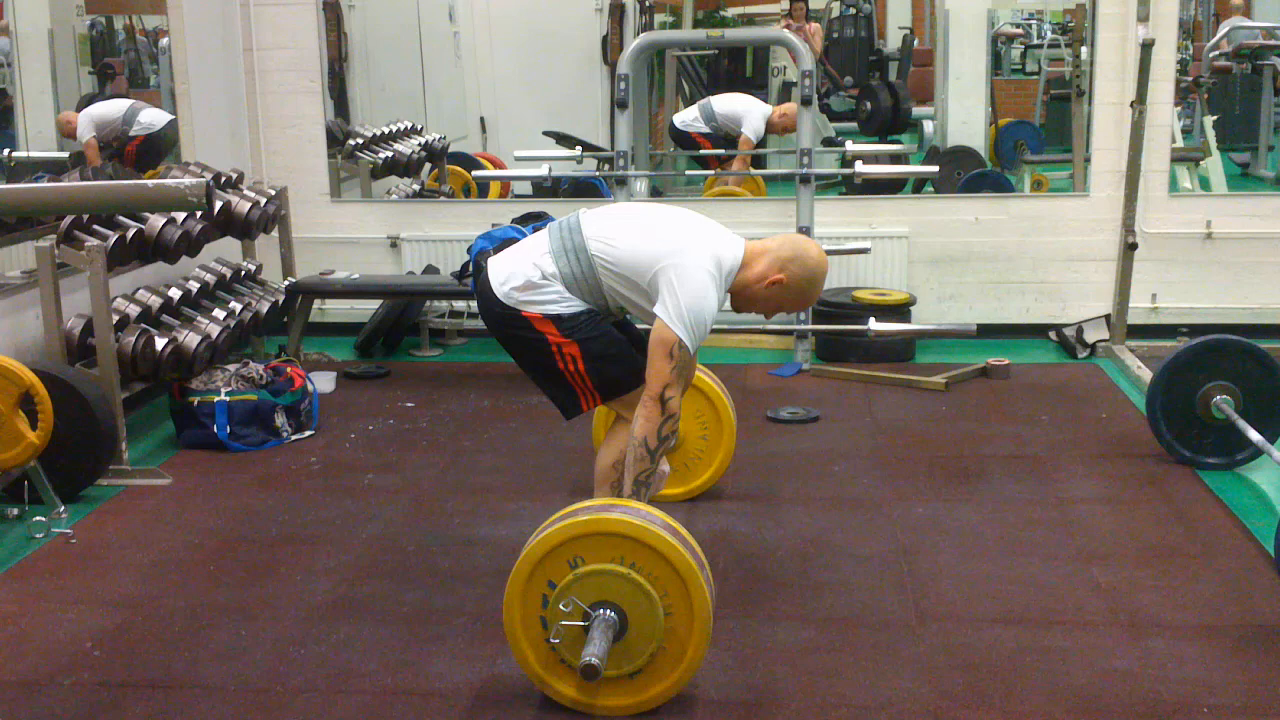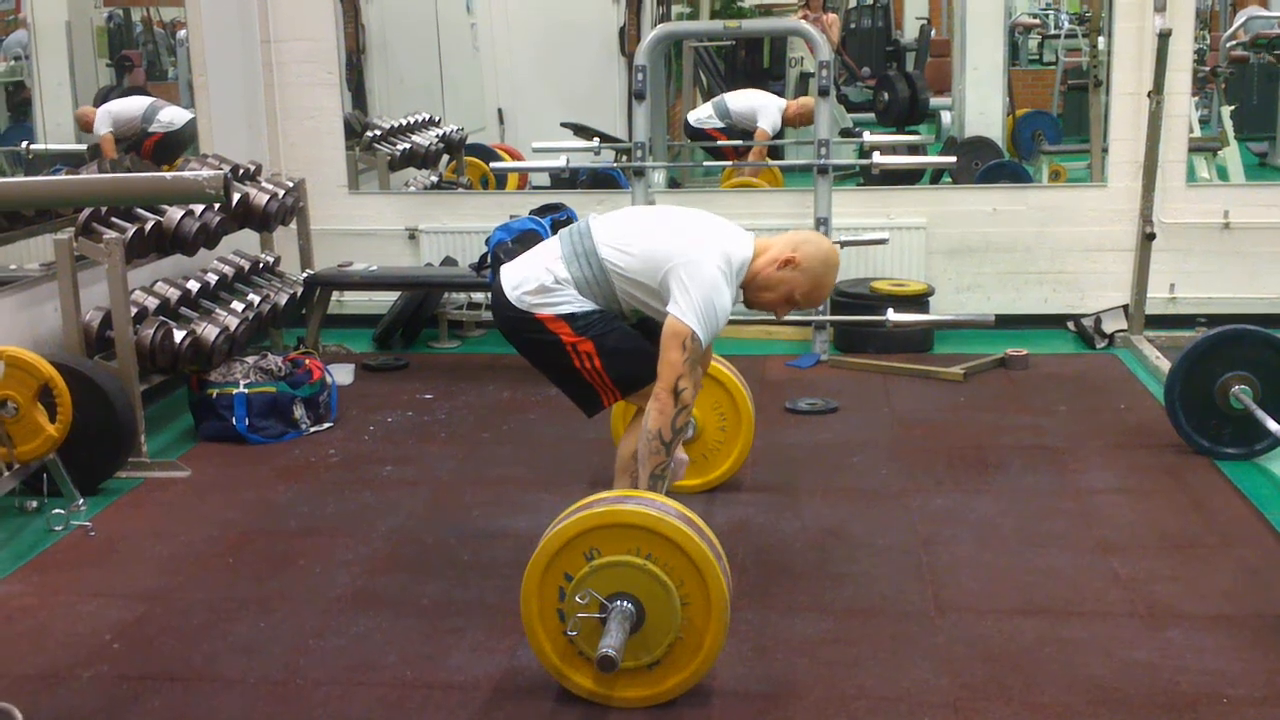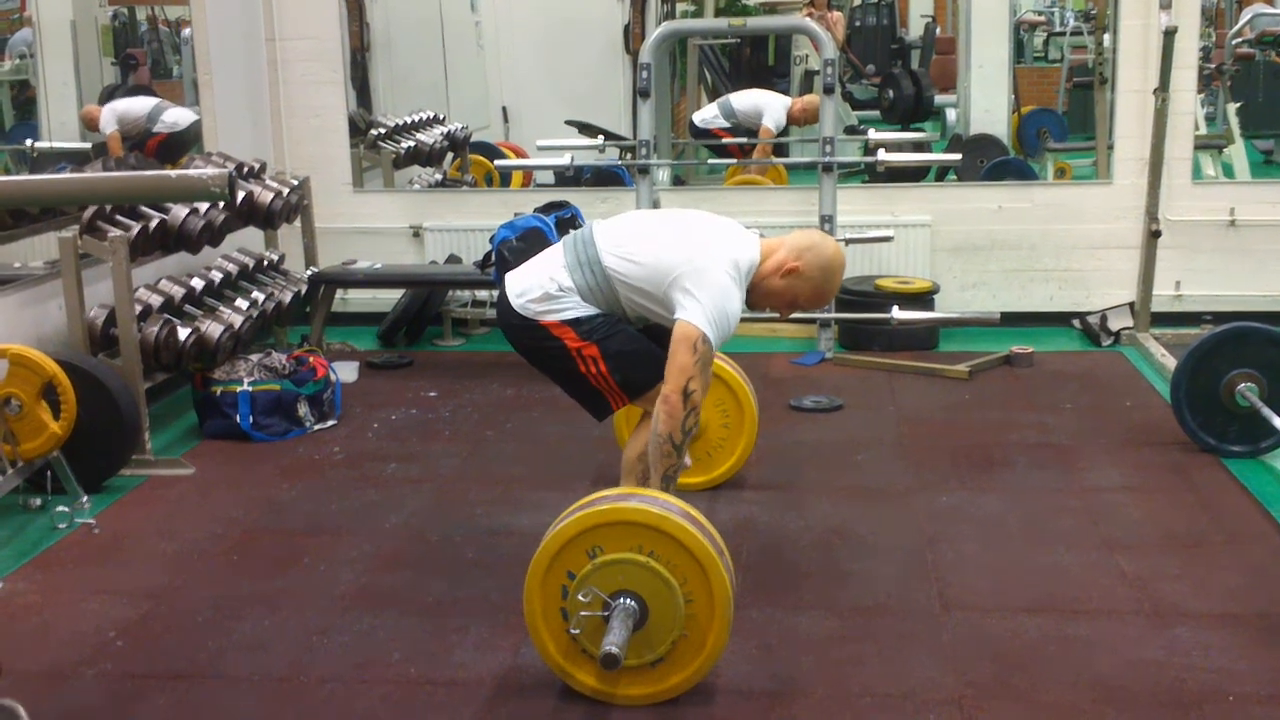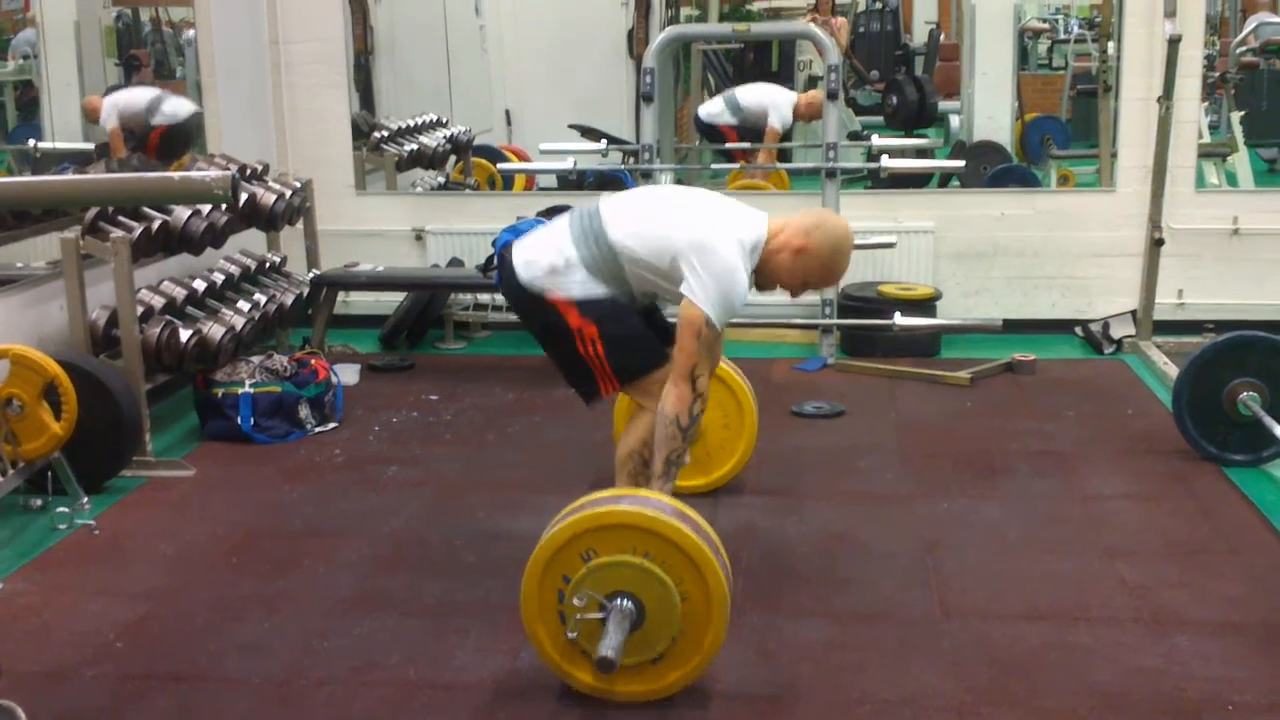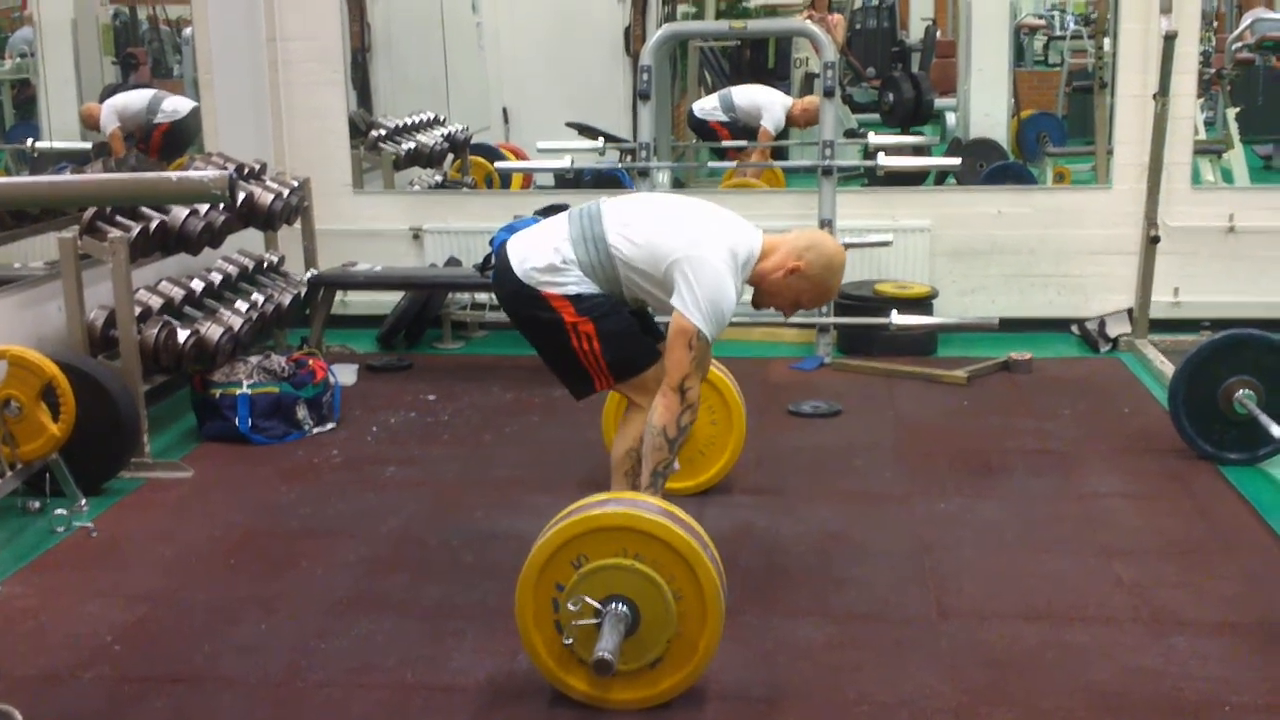
dt=0.7s
person 1, frame 1
left shoulder: (716, 249)
right shoulder: (699, 282)
left elbow: (672, 372)
right elbow: (659, 400)
left wrist: (653, 451)
left hip: (528, 275)
right hip: (522, 294)
left knee: (651, 388)
right knee: (637, 407)
person 1, frame 2
left shoulder: (726, 247)
right shoulder: (711, 279)
right elbow: (669, 394)
left wrist: (669, 441)
left hip: (544, 282)
right hip: (537, 298)
left knee: (684, 375)
right knee: (662, 397)
person 1, frame 3
left shoulder: (733, 245)
right shoulder: (719, 287)
right elbow: (677, 400)
left hip: (554, 286)
right hip: (542, 306)
left knee: (689, 375)
right knee: (665, 400)
person 1, frame 4
left shoulder: (739, 228)
right shoulder: (725, 263)
left elbow: (703, 339)
right elbow: (686, 383)
right wrist: (660, 493)
left hip: (558, 261)
right hip: (549, 275)
right knee: (659, 397)
person 1, frame 5
left shoulder: (735, 242)
right shoulder: (717, 276)
right elbow: (677, 392)
right wrist: (648, 500)
left hip: (545, 257)
right hip: (541, 275)
left knee: (661, 370)
right knee: (651, 394)
